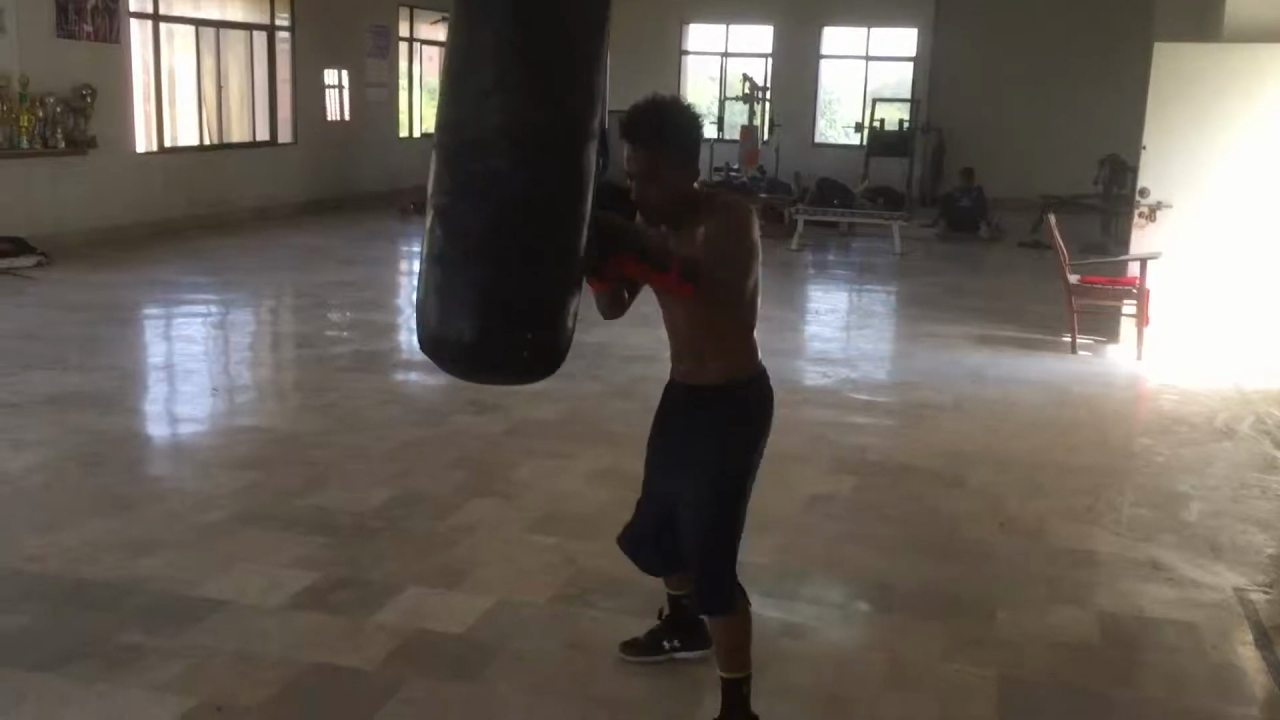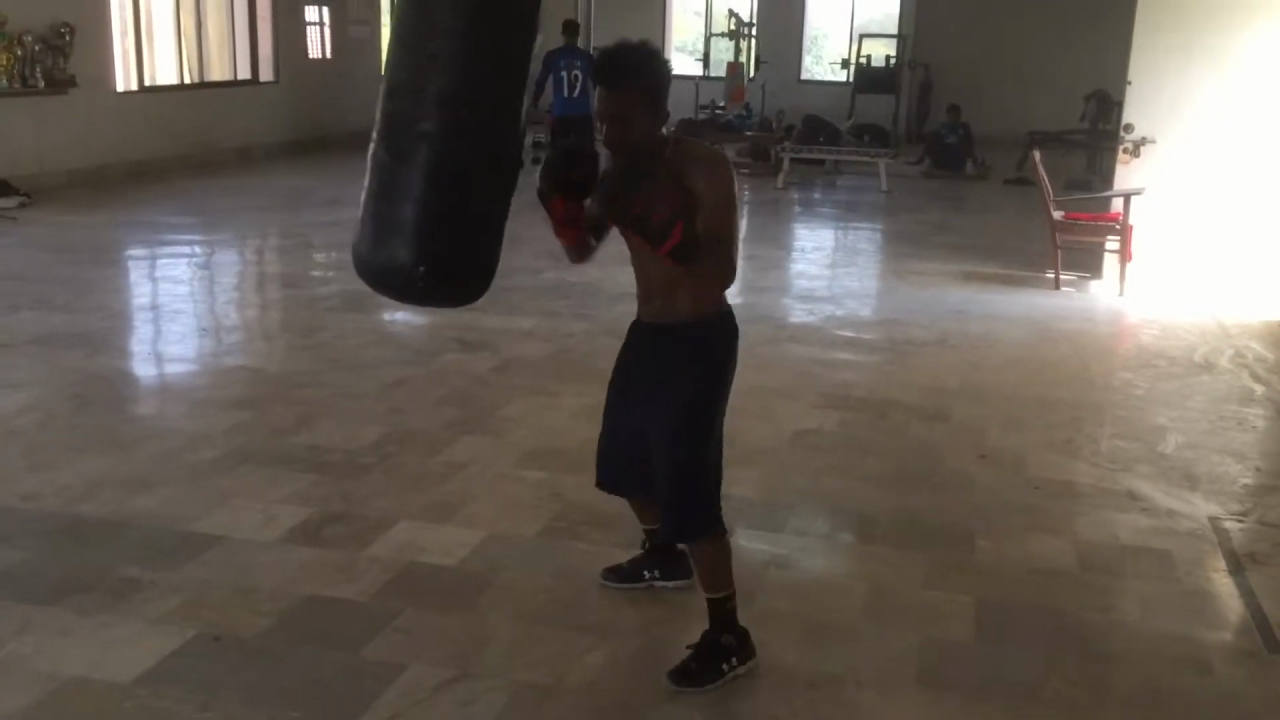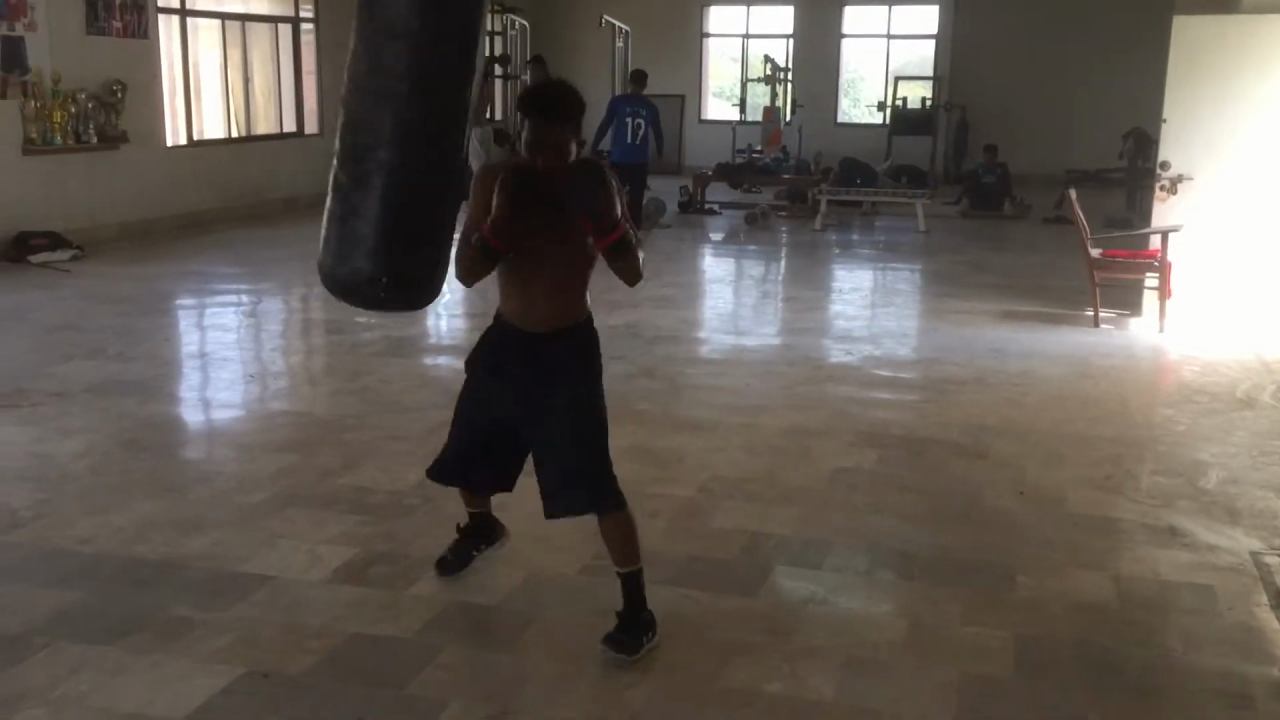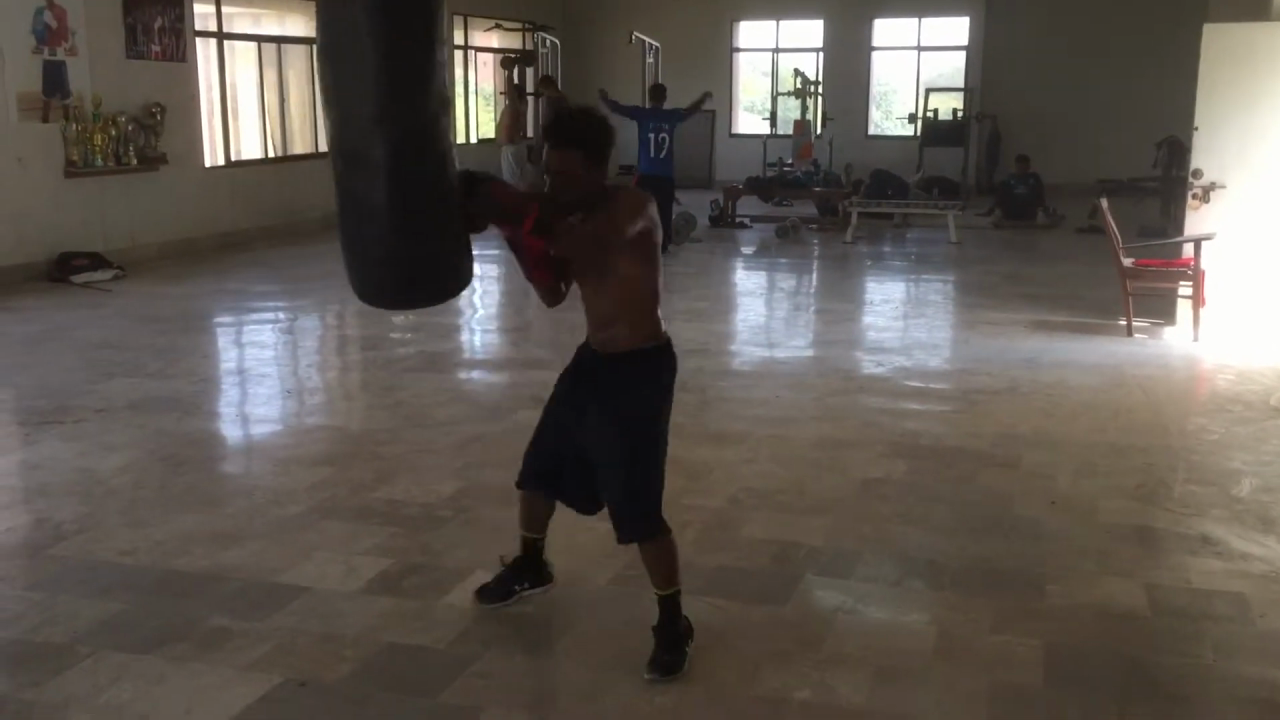
dt=1s
person 1, frame 1
left shoulder: (730, 220)
right shoulder: (650, 220)
left elbow: (726, 303)
right elbow: (613, 309)
left wrist: (660, 256)
right wrist: (605, 248)
left hip: (735, 403)
right hip: (682, 394)
left knee: (711, 557)
right knee: (659, 521)
right ankle: (684, 625)
person 1, frame 2
left shoulder: (705, 165)
right shoulder: (613, 163)
left elbow: (720, 272)
right elbow: (579, 252)
left wrist: (656, 215)
right wrist: (559, 199)
left hip: (702, 340)
right hip: (646, 333)
left knee: (687, 488)
right knee: (624, 460)
left ankle: (726, 635)
right ankle: (662, 554)
person 1, frame 3
left shoulder: (593, 186)
right shoulder: (497, 180)
left elbow: (632, 274)
right elbow: (469, 274)
left wrist: (608, 223)
right wrist: (504, 217)
left hip: (571, 350)
right hip: (506, 344)
left knee: (593, 486)
right knee: (463, 459)
left ankle: (637, 610)
right ankle: (481, 527)
person 1, frame 4
left shoulder: (633, 207)
right shoulder: (564, 210)
left elbow: (588, 252)
right elbow: (551, 294)
left wrist: (513, 208)
right wrist: (516, 229)
left hip: (642, 367)
right hip: (593, 360)
left knee: (637, 504)
right knee: (542, 466)
left ankle: (673, 624)
right ankle: (530, 564)
